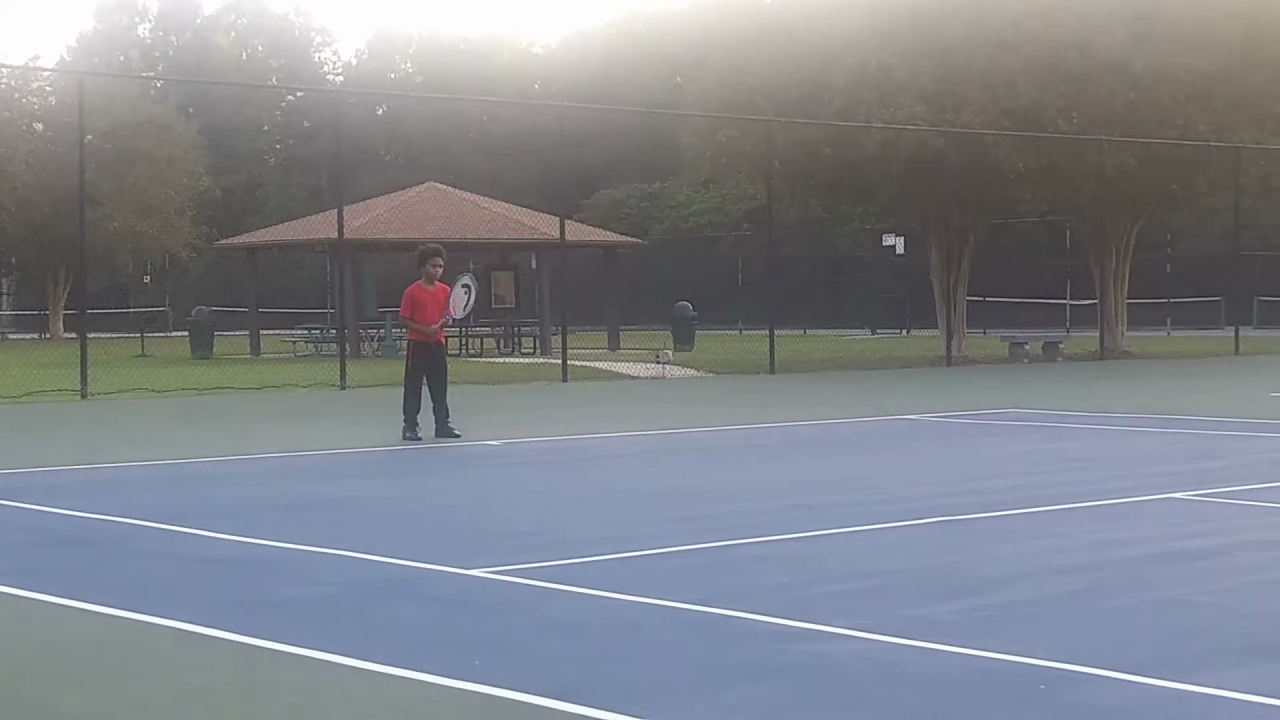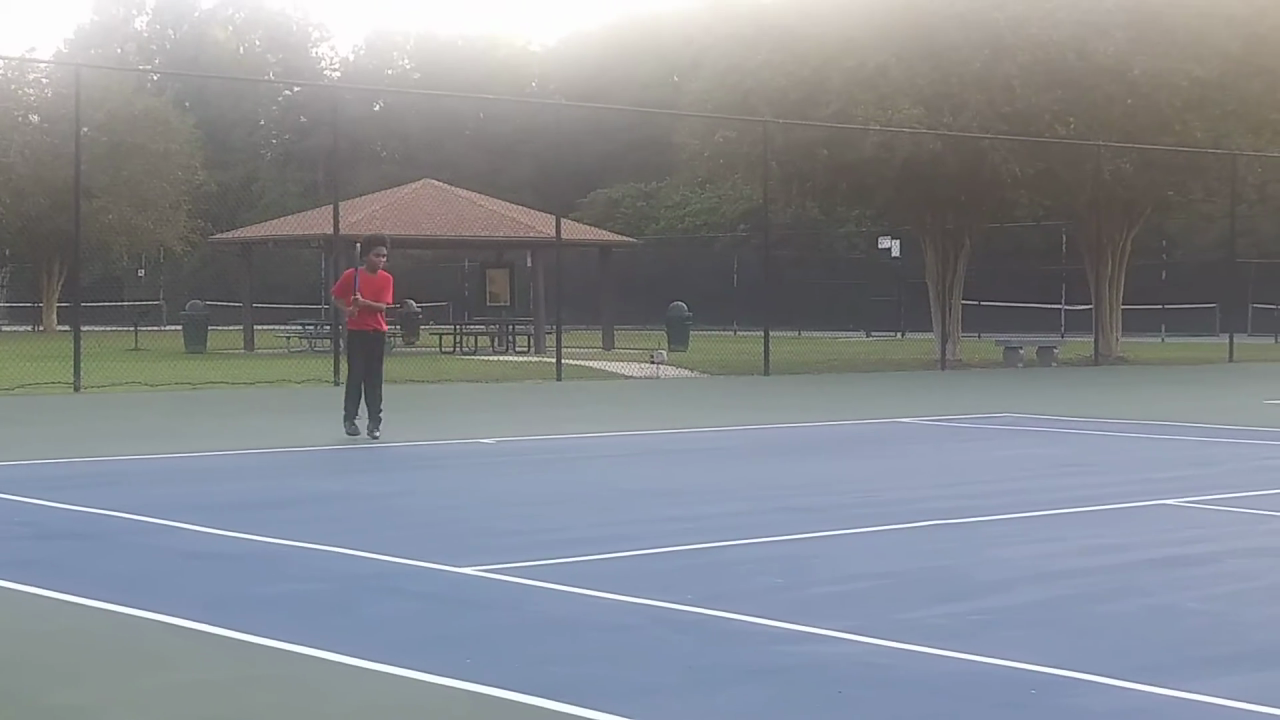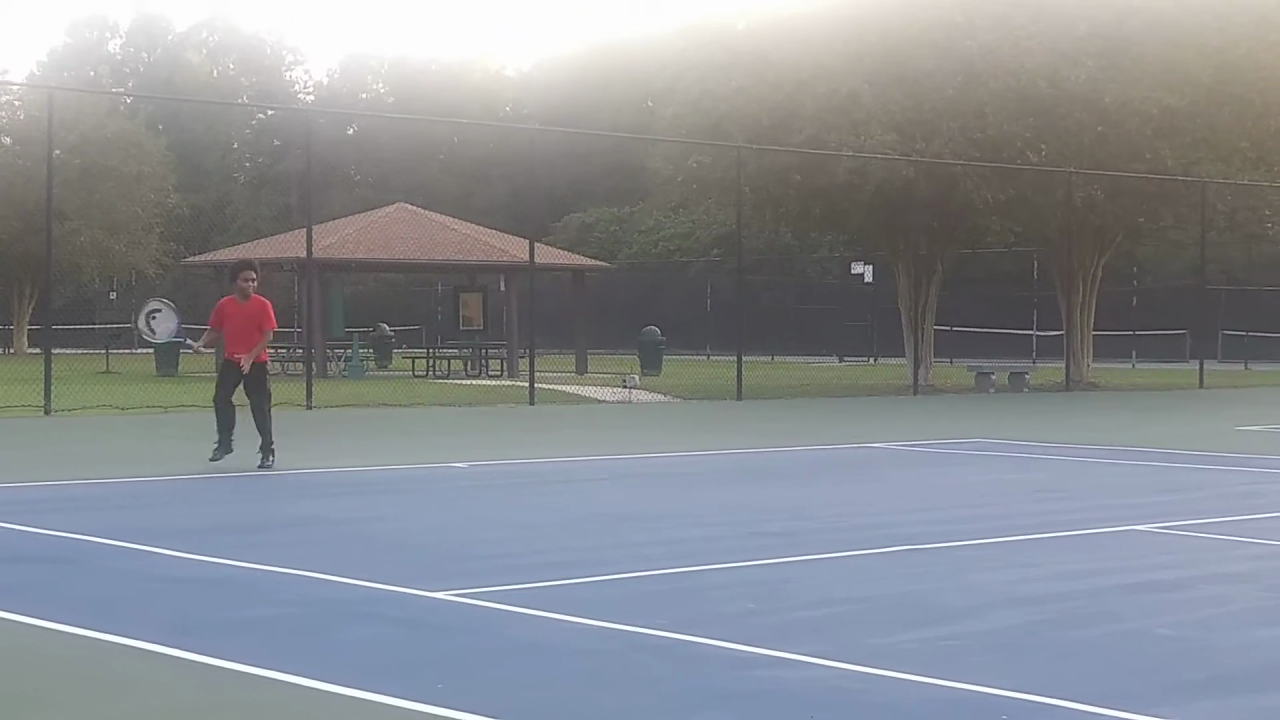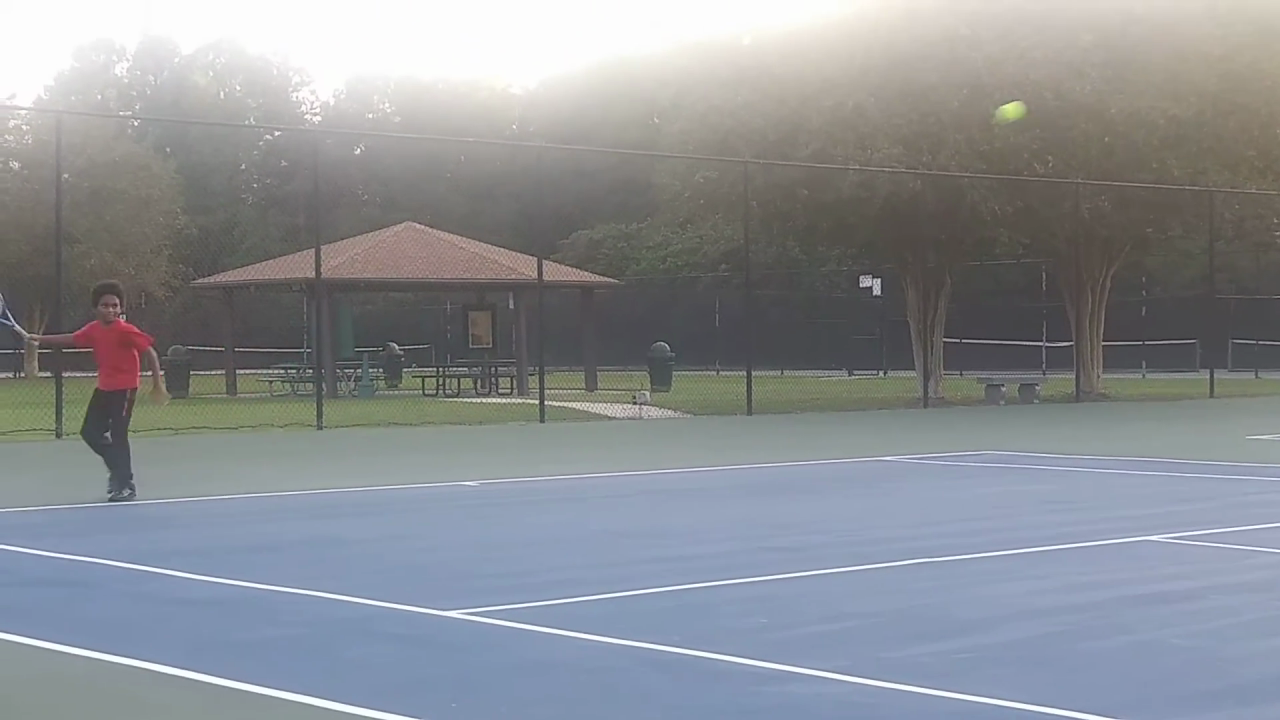
dt=0.7s
person 1, frame 1
left shoulder: (445, 290)
right shoulder: (412, 292)
left elbow: (448, 317)
right elbow: (405, 320)
left wrist: (445, 322)
right wrist: (425, 330)
left hip: (438, 344)
right hip: (418, 344)
left knee: (440, 386)
right knee: (414, 386)
left ankle: (442, 425)
right ankle: (410, 426)
person 1, frame 2
left shoulder: (387, 279)
right shoulder: (350, 275)
left elbow: (383, 306)
right elbow: (336, 296)
left wrist: (364, 302)
right wrist: (347, 309)
left hip: (377, 332)
right hip: (356, 331)
left knee: (374, 377)
right knee: (355, 375)
left ankle: (374, 421)
right ankle: (350, 418)
person 1, frame 3
left shoulder: (263, 305)
right shoulder: (224, 305)
left elbow: (268, 336)
right elbow: (213, 330)
left wrist: (251, 356)
right wrist: (201, 343)
left hip: (256, 363)
right hip: (231, 361)
left knee: (261, 407)
right knee: (221, 399)
left ankle: (267, 451)
right ankle: (224, 442)
person 1, frame 4
left shoulder: (124, 330)
right shoulder: (93, 329)
left elbow: (149, 352)
right elbow: (71, 339)
left wrist: (158, 383)
right wrist: (41, 339)
left hip: (124, 388)
right hip: (103, 387)
left knee: (118, 434)
right knee: (89, 432)
left ankle: (126, 484)
right ankle: (119, 471)
